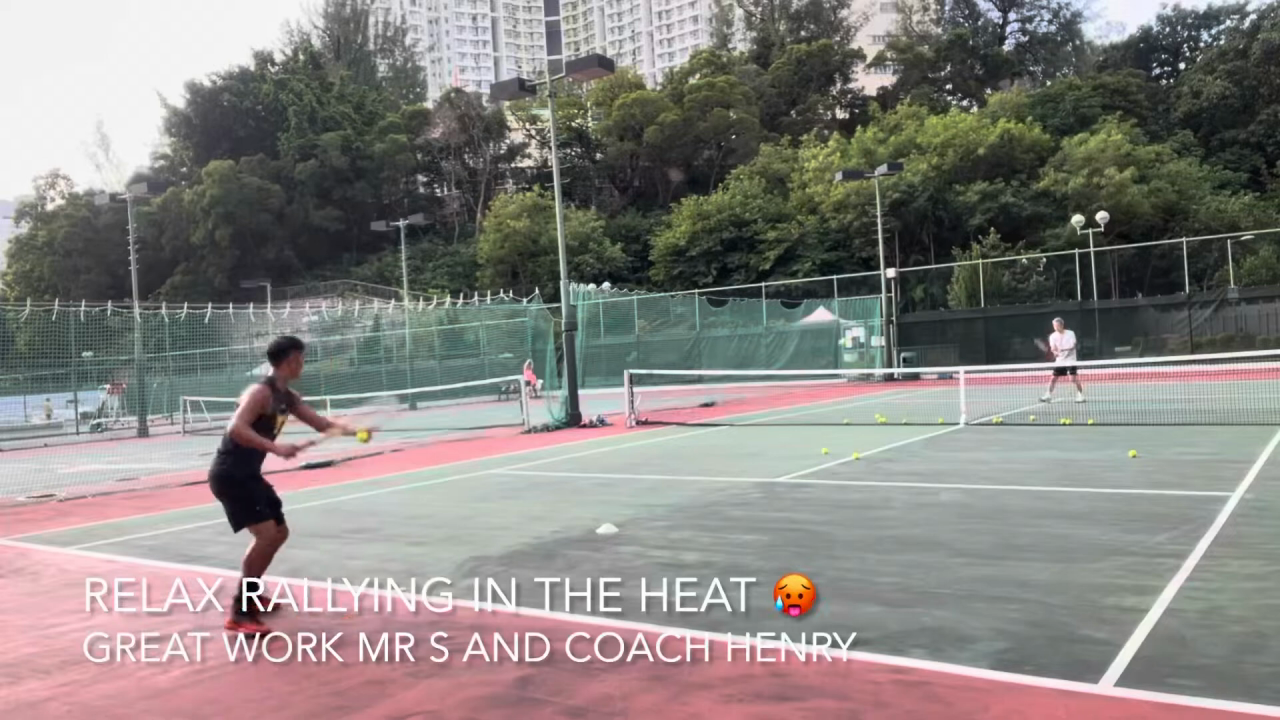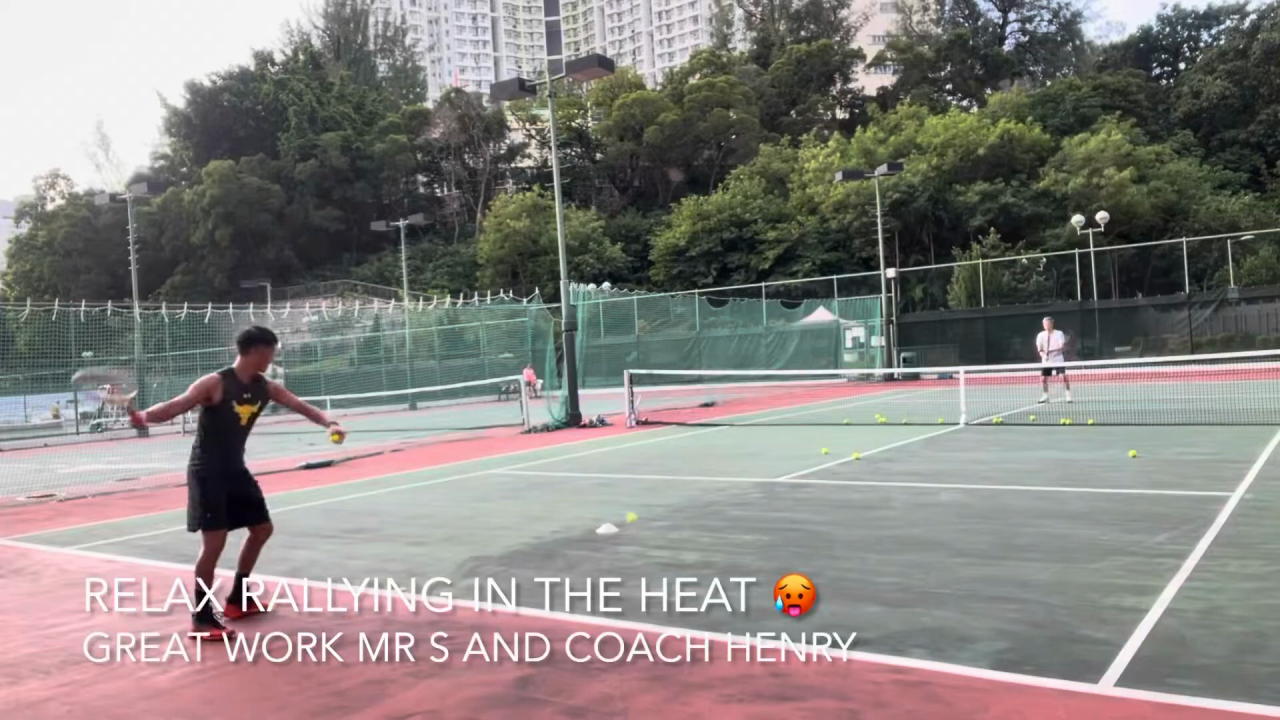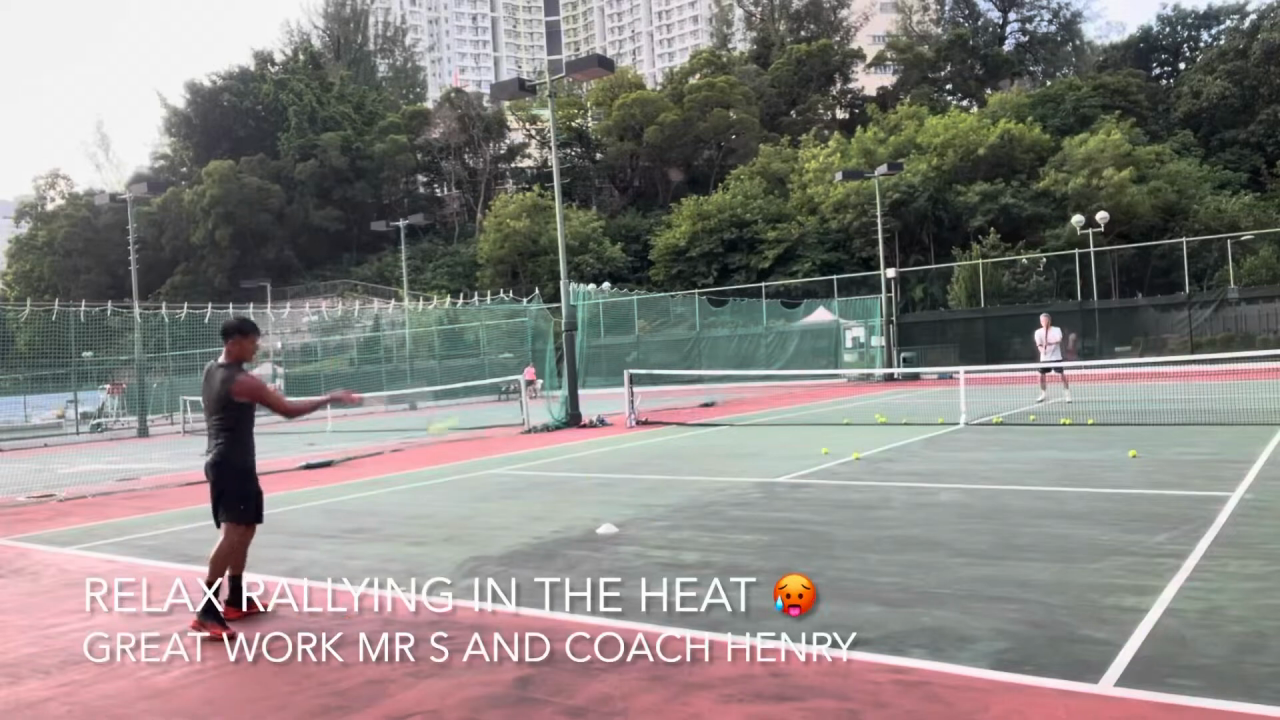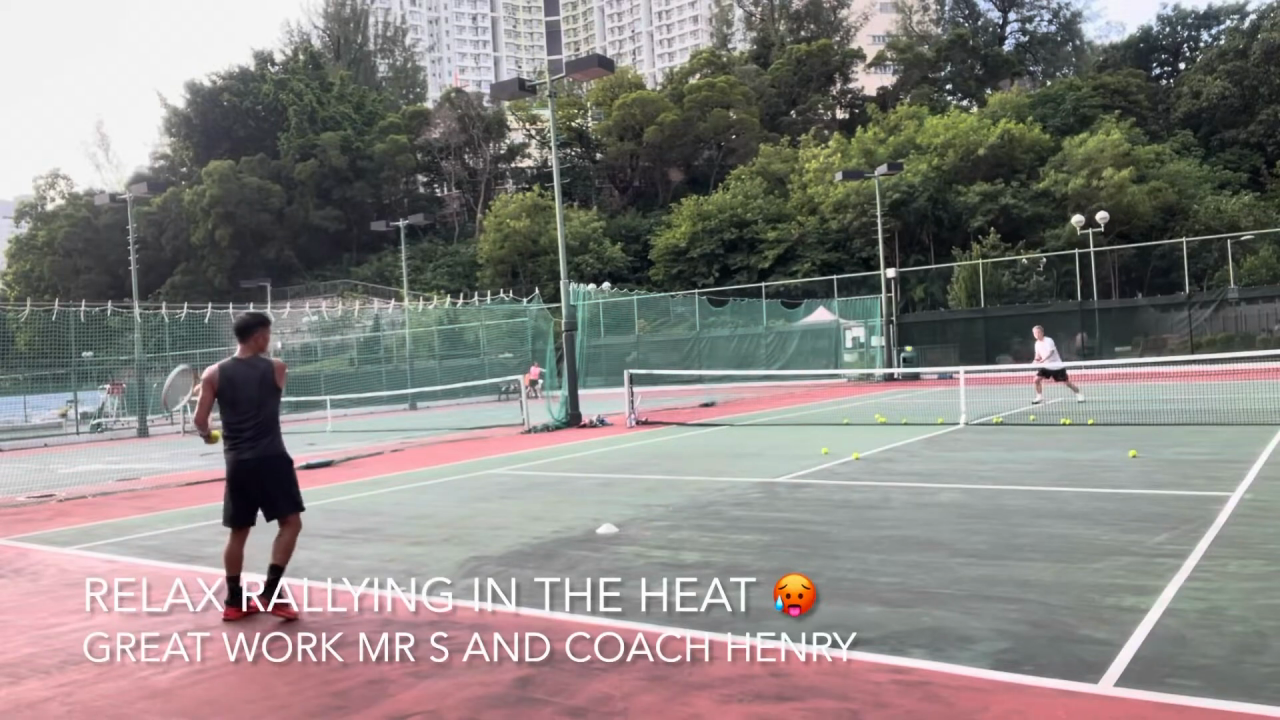
dt=0.4s
person 1, frame 1
left shoulder: (286, 396)
right shoulder: (260, 392)
left elbow: (319, 422)
right elbow: (236, 430)
left wrist: (351, 431)
right wrist: (271, 446)
left hip: (244, 473)
right hip: (230, 474)
left knee: (278, 533)
right knee: (266, 534)
left ankle: (248, 598)
right ankle: (240, 613)
person 1, frame 2
left shoulder: (266, 386)
right shoulder: (214, 384)
left elbow: (300, 406)
right elbow: (172, 407)
left wrist: (329, 423)
right wrist: (145, 416)
left hip: (235, 470)
right hip: (207, 472)
left knee: (262, 529)
right knee: (215, 542)
left ankle: (237, 600)
right ankle: (203, 617)
person 1, frame 3
left shoulder: (212, 370)
right shoulder: (244, 381)
right elbow: (287, 409)
right wrist: (330, 398)
left hip: (221, 462)
right hip: (232, 465)
left knee: (241, 531)
right knee: (234, 534)
left ankle: (236, 600)
right ankle: (207, 612)
person 1, frame 4
left shoulder: (214, 373)
right shoulder: (276, 369)
left elbow: (200, 420)
left wrist: (207, 434)
left hip: (237, 462)
right hip: (271, 459)
left knee: (238, 532)
right knee: (290, 523)
left ankle: (234, 602)
right ankle: (269, 592)
